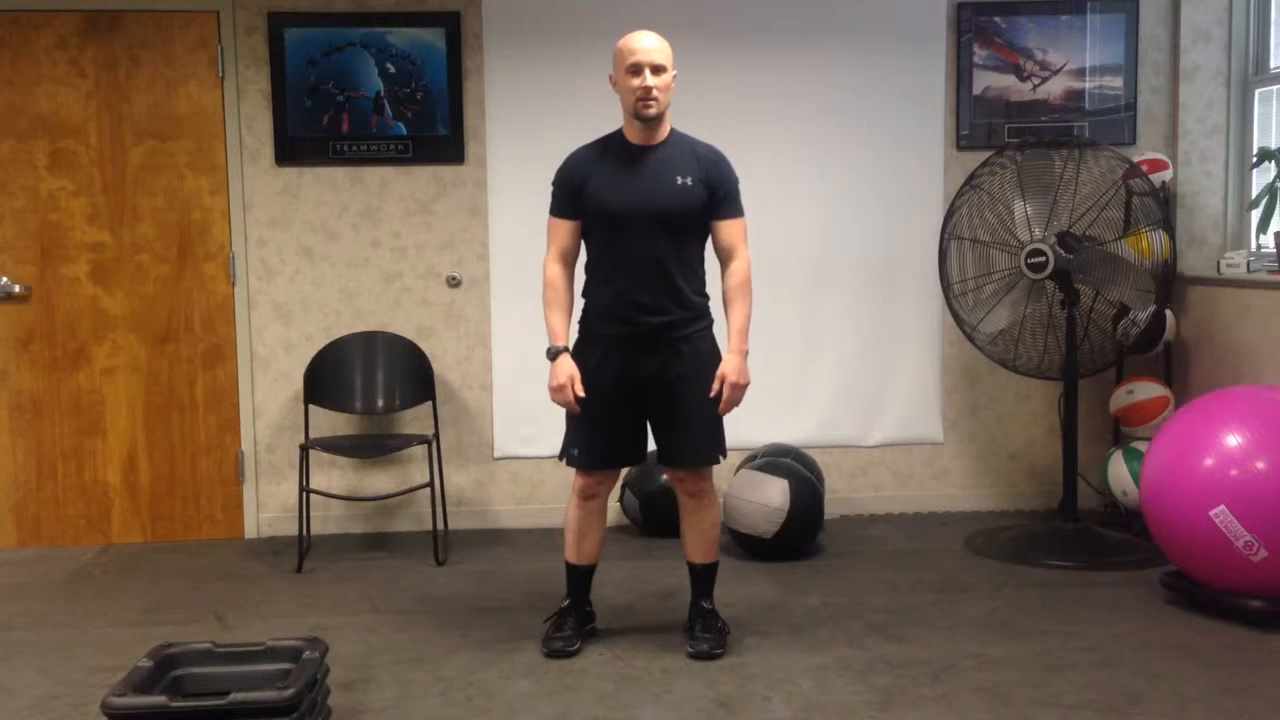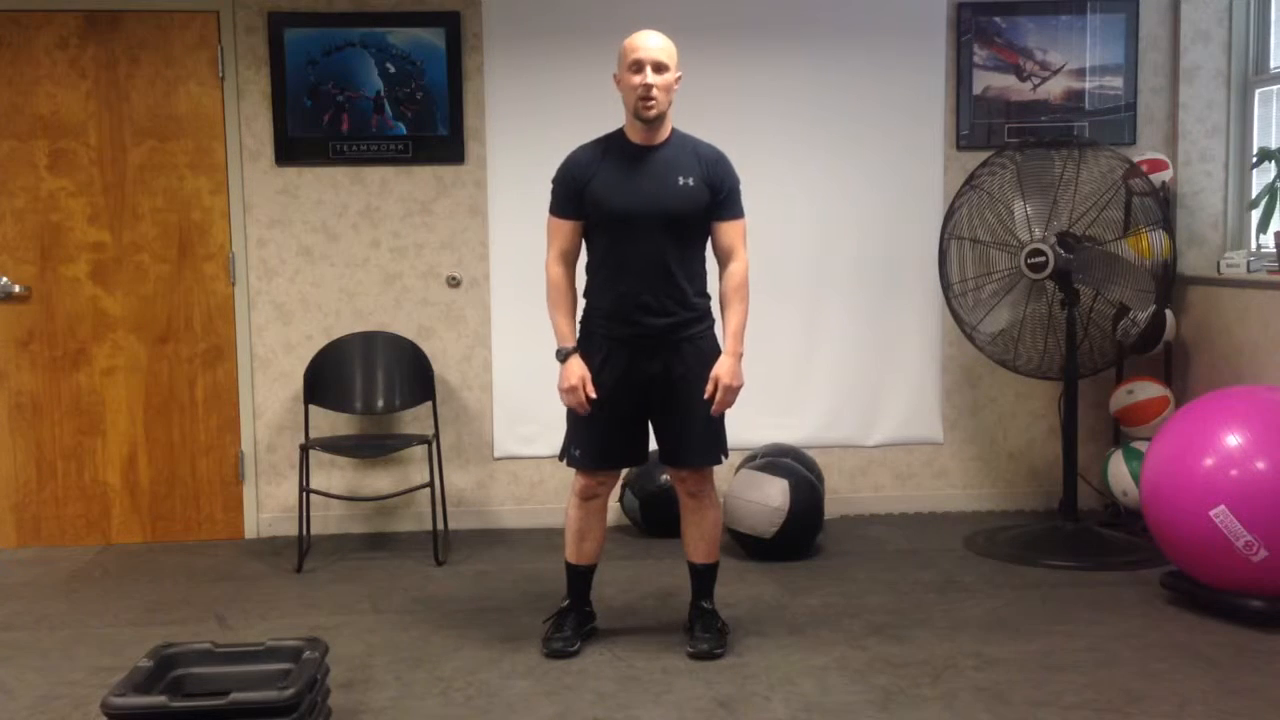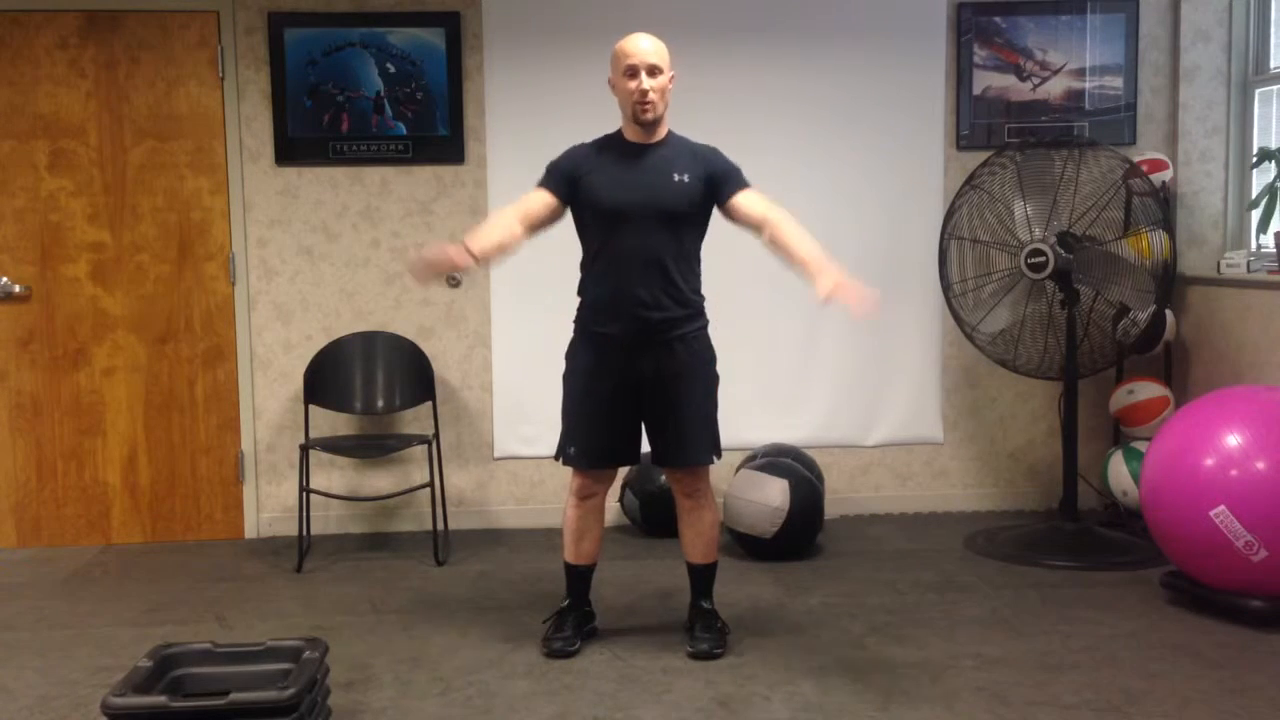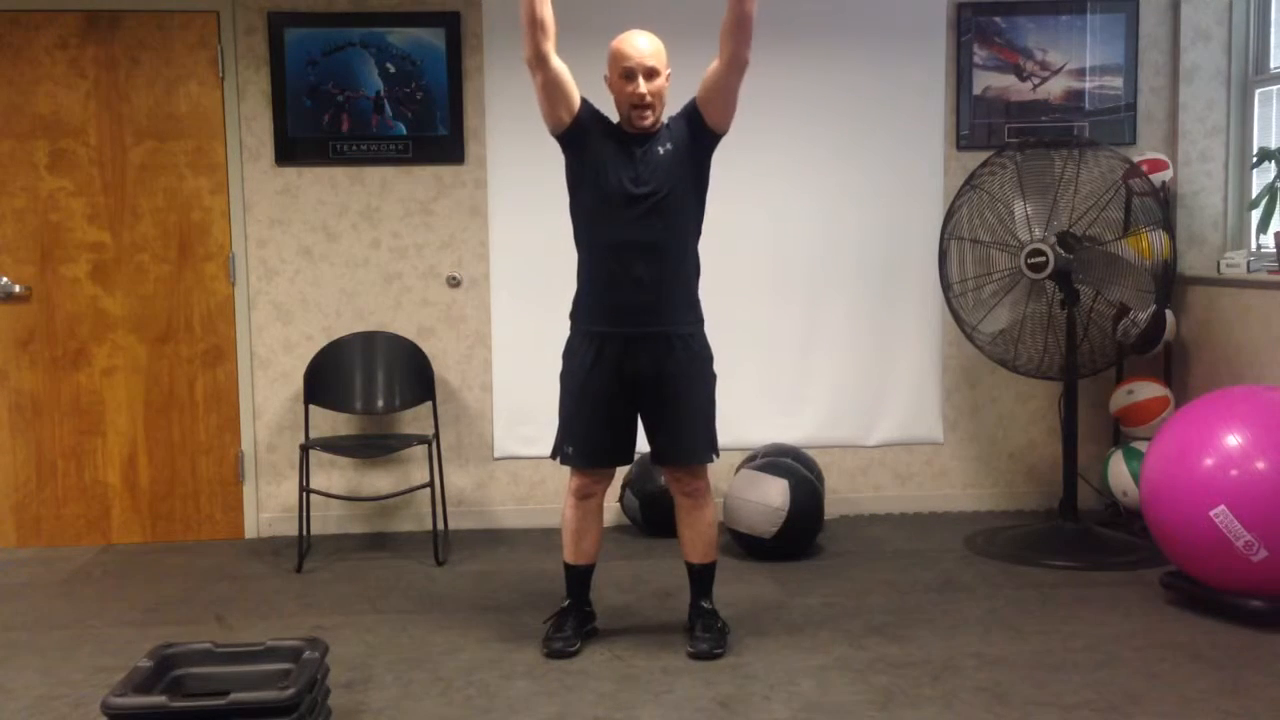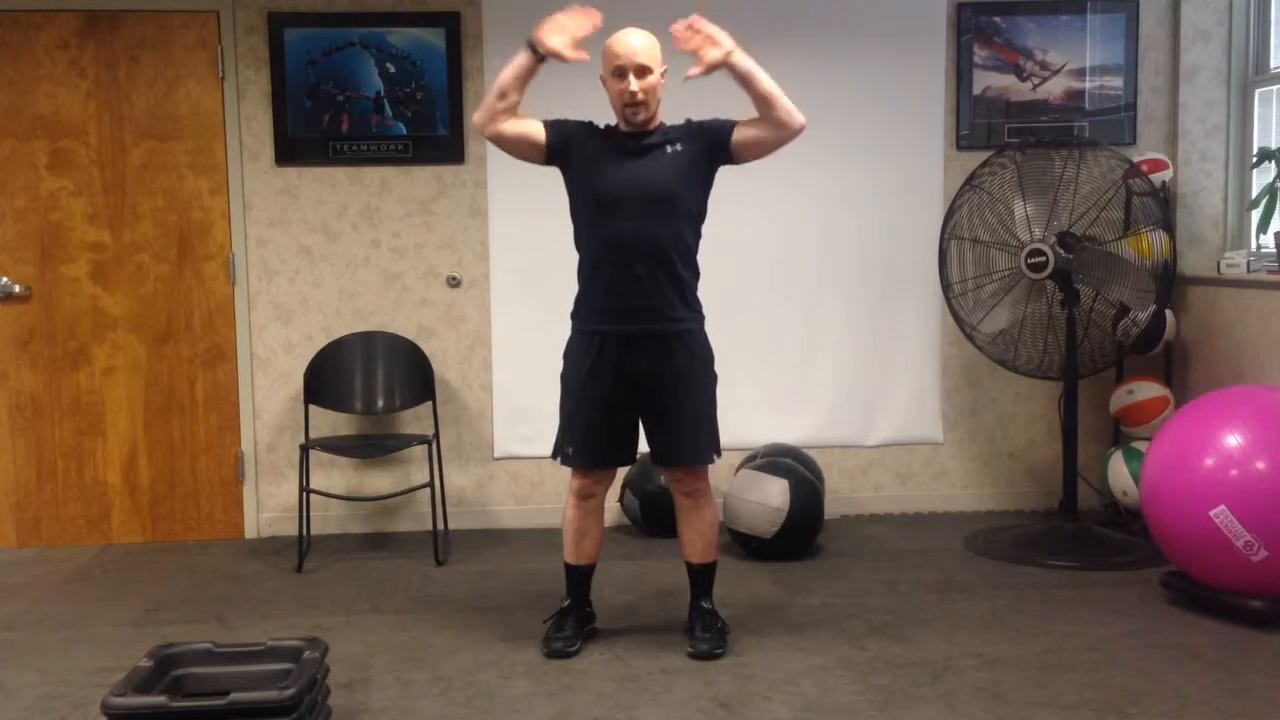
dt=1s
person 1, frame 1
left shoulder: (706, 164)
right shoulder: (582, 167)
left elbow: (735, 259)
right elbow: (559, 262)
left wrist: (737, 349)
right wrist: (559, 351)
left hip: (686, 347)
right hip: (604, 349)
left knee: (694, 480)
right knee: (590, 482)
left ankle: (702, 608)
right ankle: (576, 607)
person 1, frame 2
left shoulder: (708, 164)
right shoulder: (584, 166)
left elbow: (734, 261)
right elbow: (560, 262)
left wrist: (731, 352)
right wrist: (568, 352)
left hip: (688, 348)
right hip: (608, 349)
left knee: (695, 481)
right knee: (591, 482)
left ankle: (703, 608)
right ankle: (576, 608)
person 1, frame 3
left shoulder: (702, 162)
right shoulder: (581, 164)
left elbow: (766, 219)
right elbow: (520, 217)
left wrist: (820, 268)
right wrist: (467, 250)
left hip: (682, 347)
right hip: (599, 348)
left knee: (692, 480)
right knee: (587, 481)
left ankle: (702, 607)
right ankle: (575, 607)
person 1, frame 4
left shoulder: (692, 136)
right shoulder: (584, 136)
left elbow: (735, 56)
right elbow: (540, 55)
left hip: (677, 342)
right hip: (597, 342)
left knee: (691, 480)
right knee: (586, 481)
left ankle: (703, 608)
right ankle: (576, 608)
person 1, frame 5
left shoulder: (699, 142)
right shoulder: (576, 144)
left elbow: (787, 125)
right elbow: (491, 123)
left wrist: (734, 59)
left hip: (678, 341)
right hip: (597, 341)
left knee: (691, 480)
right knee: (587, 482)
left ankle: (703, 608)
right ankle: (576, 608)
